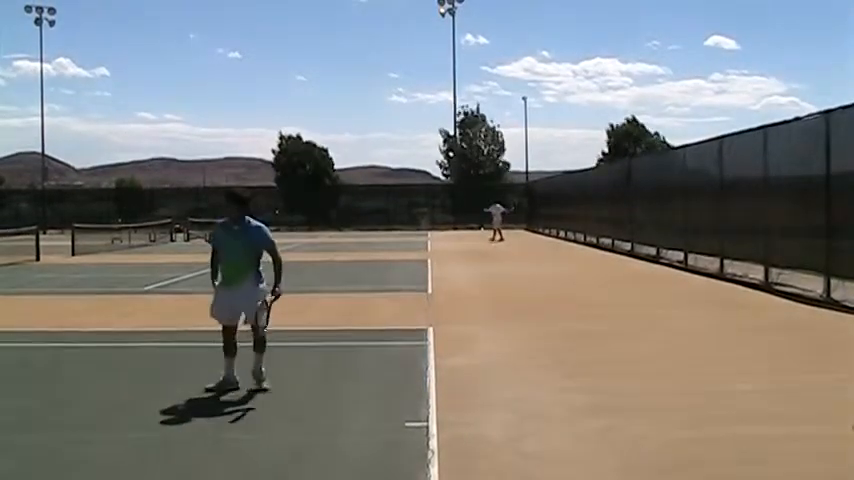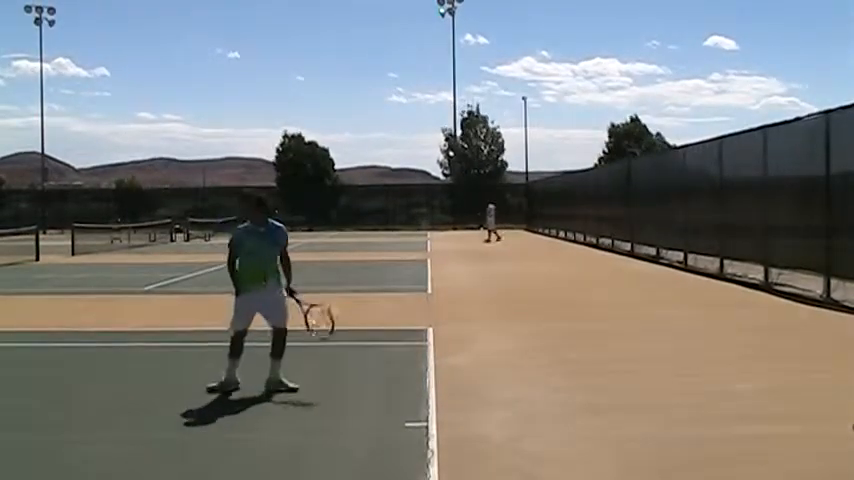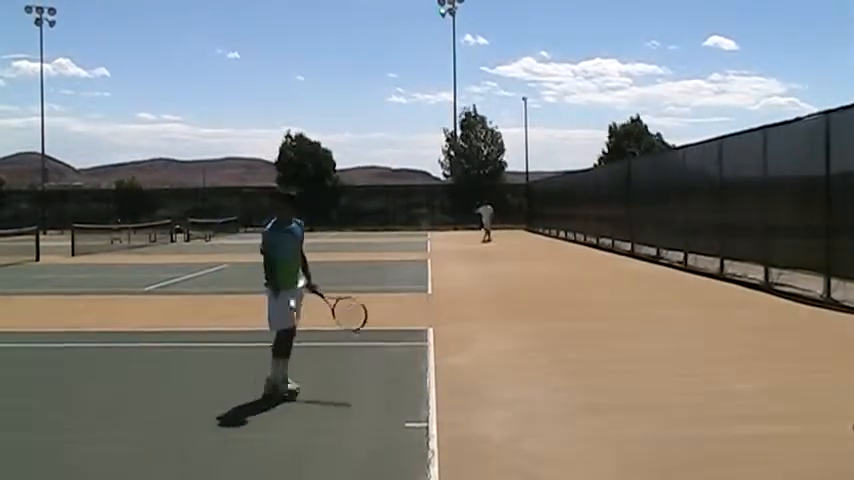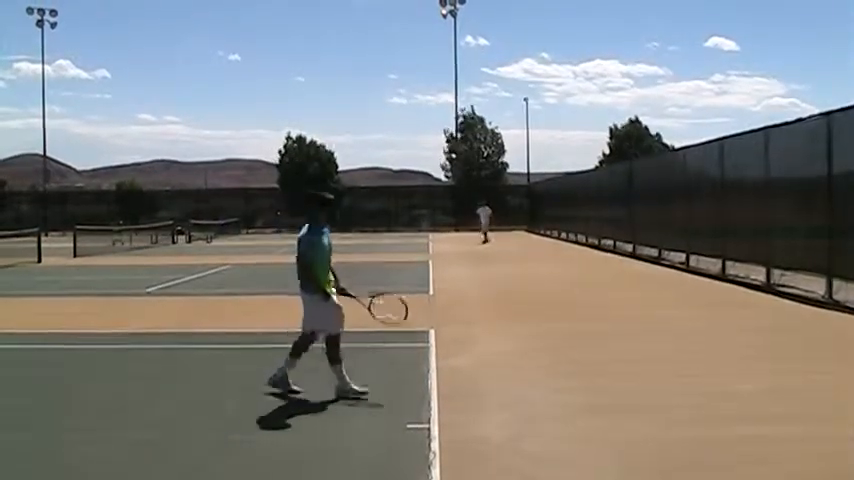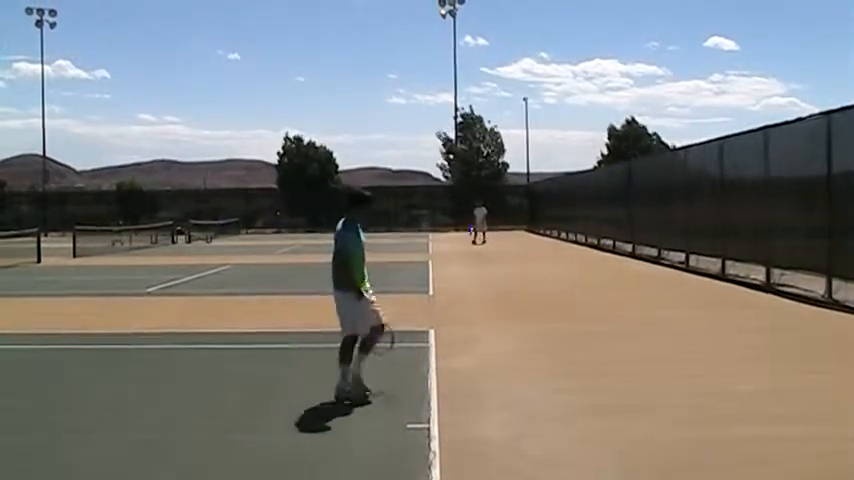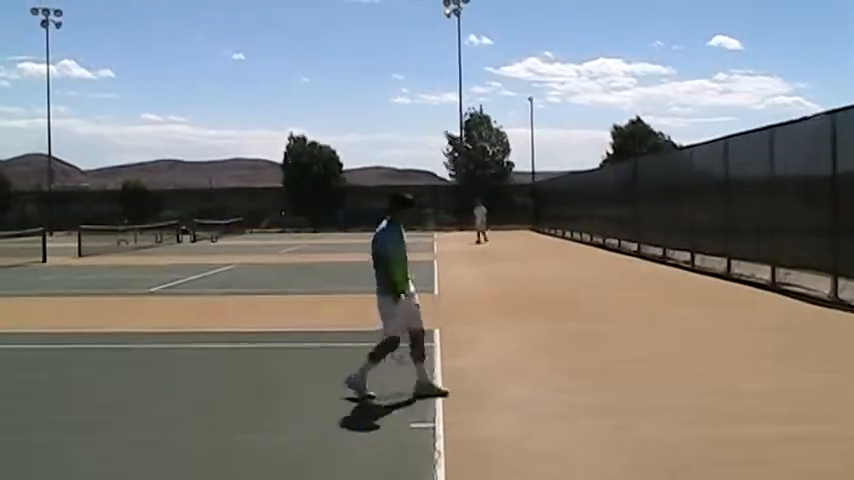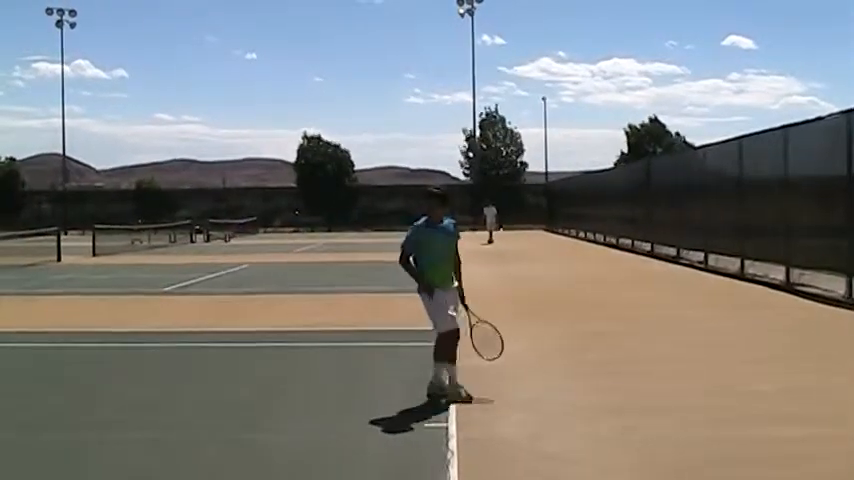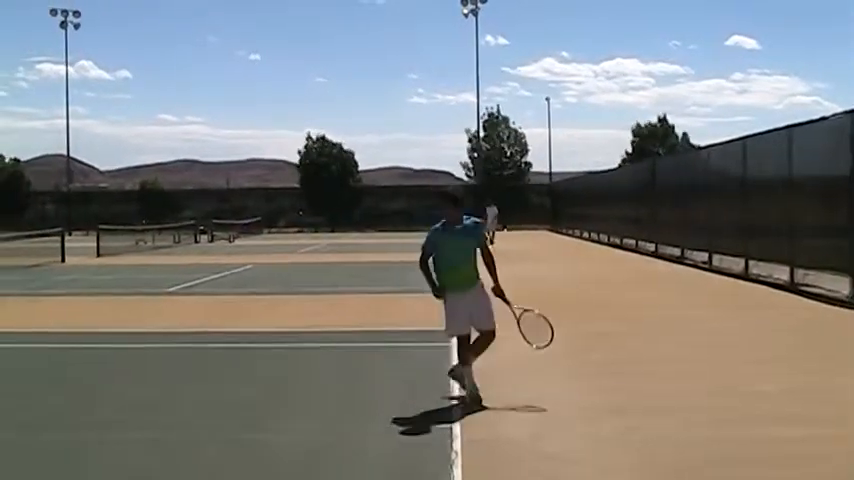
dt=0.3s
person 1, frame 1
left shoulder: (257, 230)
right shoulder: (220, 229)
left elbow: (276, 257)
right elbow: (215, 255)
left wrist: (277, 284)
right wrist: (214, 280)
left hip: (251, 286)
right hip: (227, 286)
left knee: (258, 329)
right knee: (228, 330)
left ankle: (259, 372)
right ankle: (229, 377)
person 1, frame 2
left shoulder: (279, 230)
right shoulder: (241, 233)
left elbow: (284, 258)
right elbow: (231, 261)
left wrist: (289, 283)
right wrist: (237, 288)
left hip: (274, 290)
right hip: (247, 291)
left knee: (280, 331)
right knee: (239, 333)
left ankle: (274, 378)
right ankle: (229, 379)
person 1, frame 3
left shoulder: (298, 226)
right shoulder: (271, 232)
right elbow: (268, 264)
left wrist: (308, 278)
right wrist: (276, 287)
left hip: (295, 286)
right hip: (279, 289)
left knee: (287, 332)
right knee: (285, 331)
left ankle: (277, 380)
right ankle: (278, 381)
person 1, frame 4
left shoulder: (323, 231)
right shoulder: (308, 236)
right elbow: (304, 269)
left wrist: (337, 284)
right wrist: (323, 292)
left hip: (324, 292)
right hip: (315, 294)
left knee: (309, 335)
right knee: (333, 335)
left ankle: (281, 376)
right ankle: (343, 385)
person 1, frame 5
left shoulder: (354, 227)
right shoulder: (345, 231)
right elbow: (340, 264)
right wrist: (356, 290)
left hip: (360, 289)
right hip: (348, 292)
left knee: (377, 329)
right knee: (352, 336)
left ankle: (353, 374)
right ankle: (344, 386)
person 1, frame 6
left shoulder: (398, 229)
right shoulder: (385, 233)
right elbow: (379, 263)
right wrist: (393, 289)
left hip: (407, 290)
right hip: (392, 294)
left knee: (417, 335)
right knee: (392, 340)
left ankle: (423, 383)
right ankle: (358, 378)
person 1, frame 7
left shoulder: (451, 226)
right shoulder: (418, 229)
right elbow: (404, 259)
left wrist: (459, 284)
right wrist: (422, 282)
left hip: (450, 287)
right hip: (433, 290)
left knee: (446, 335)
right knee: (452, 334)
left ankle: (437, 383)
right ankle: (454, 385)
person 1, frame 8
left shoulder: (475, 226)
right shoulder: (436, 233)
left elbow: (486, 255)
right elbow: (423, 260)
left wrist: (496, 283)
right wrist: (433, 285)
left hip: (475, 288)
right hip: (452, 293)
left knee: (488, 333)
right knee: (463, 338)
left ankle: (459, 370)
right ankle: (470, 386)
